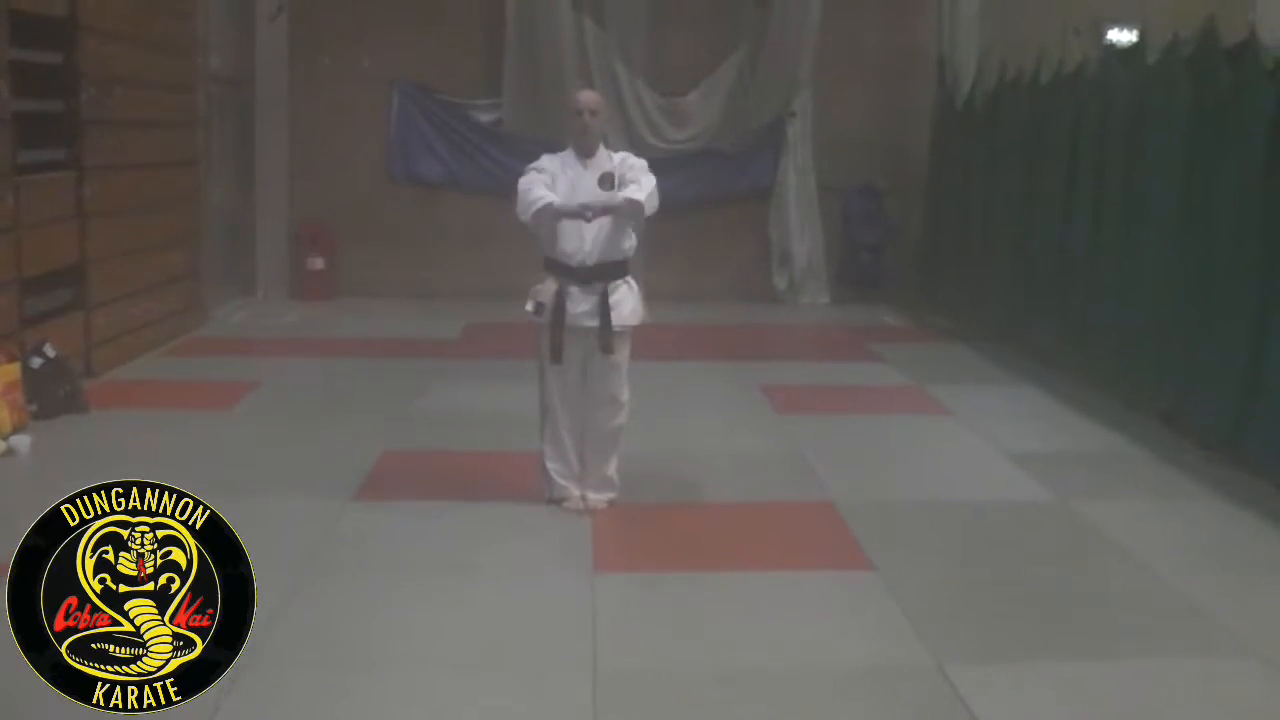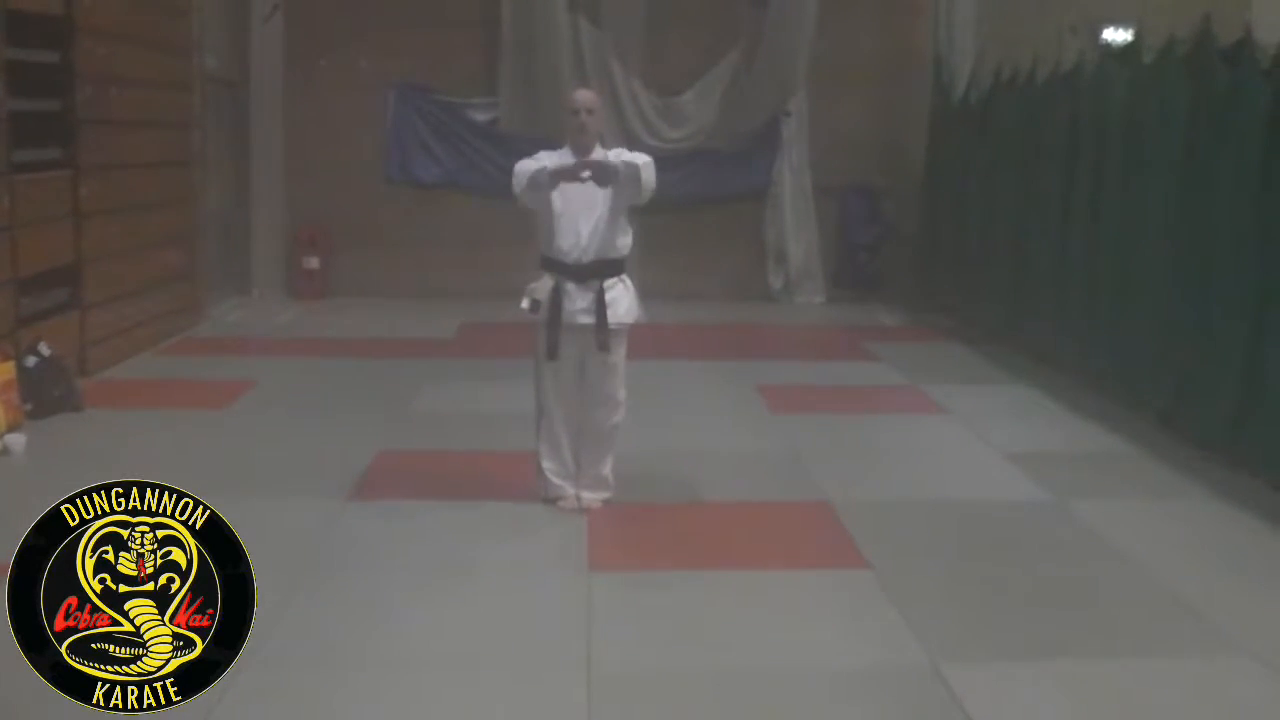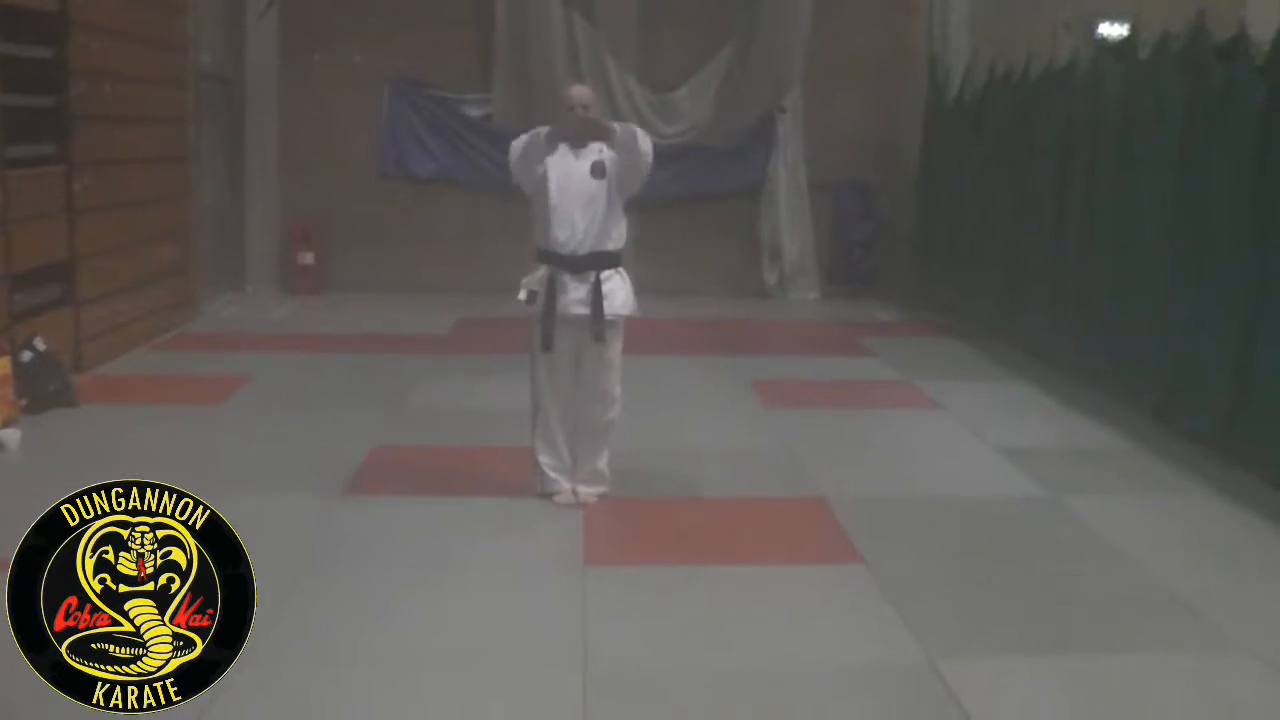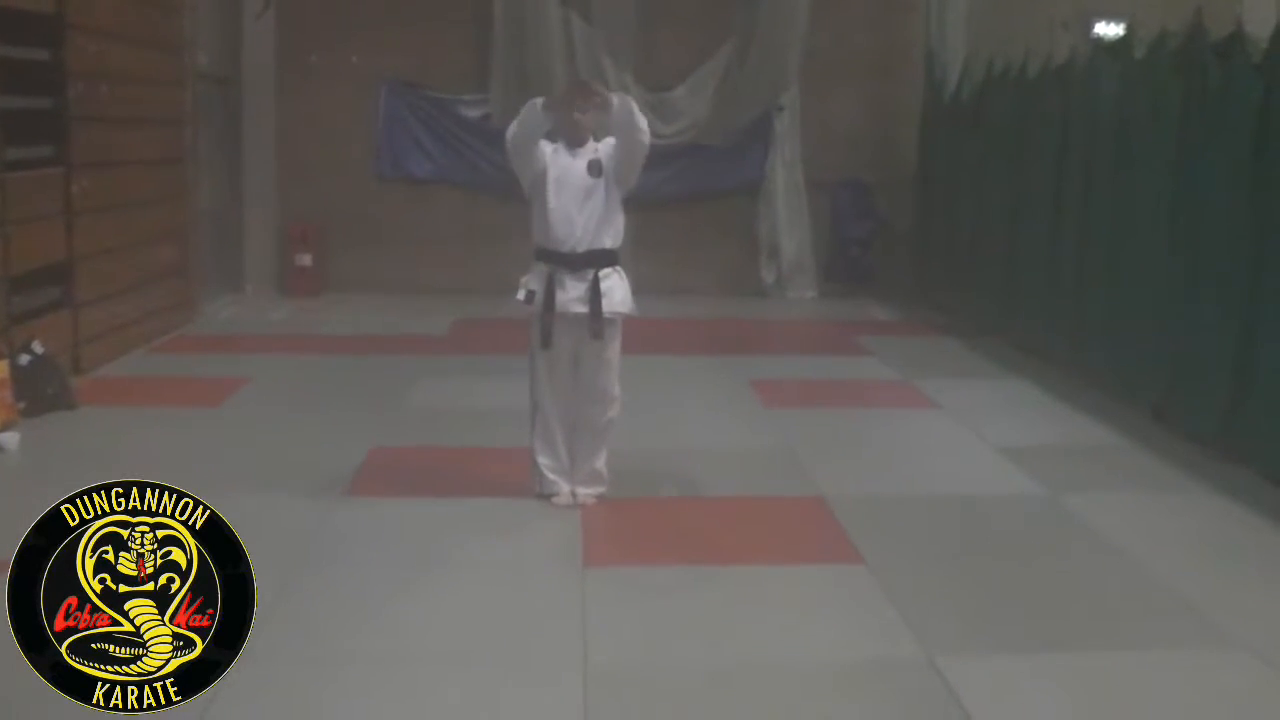
dt=0.2s
person 1, frame 1
left shoulder: (626, 166)
right shoulder: (548, 167)
left elbow: (646, 195)
right elbow: (530, 197)
left wrist: (613, 204)
right wrist: (565, 208)
left hip: (612, 294)
right hip: (562, 294)
left knee: (608, 397)
right knee: (561, 396)
left ankle: (598, 484)
right ankle: (565, 485)
person 1, frame 2
left shoulder: (619, 164)
right shoulder: (548, 164)
left elbow: (644, 176)
right elbow: (524, 180)
left wrist: (615, 169)
right wrist: (560, 172)
left hip: (608, 293)
right hip: (558, 292)
left knee: (604, 396)
right knee: (556, 395)
left ankle: (593, 483)
right ankle: (561, 483)
person 1, frame 3
left shoulder: (614, 159)
right shoulder: (545, 159)
left elbow: (641, 155)
right elbow: (520, 156)
left wrist: (612, 134)
right wrist: (553, 135)
left hip: (603, 286)
right hip: (553, 284)
left knee: (599, 391)
right knee: (552, 390)
left ankle: (589, 477)
right ankle: (556, 478)
person 1, frame 4
left shoulder: (612, 155)
right shoulder: (542, 158)
left elbow: (638, 137)
right elbow: (518, 139)
left wrist: (611, 105)
right wrist: (548, 107)
left hip: (601, 285)
right hip: (552, 283)
left knee: (598, 390)
right knee: (551, 390)
left ankle: (588, 477)
right ankle: (555, 479)
